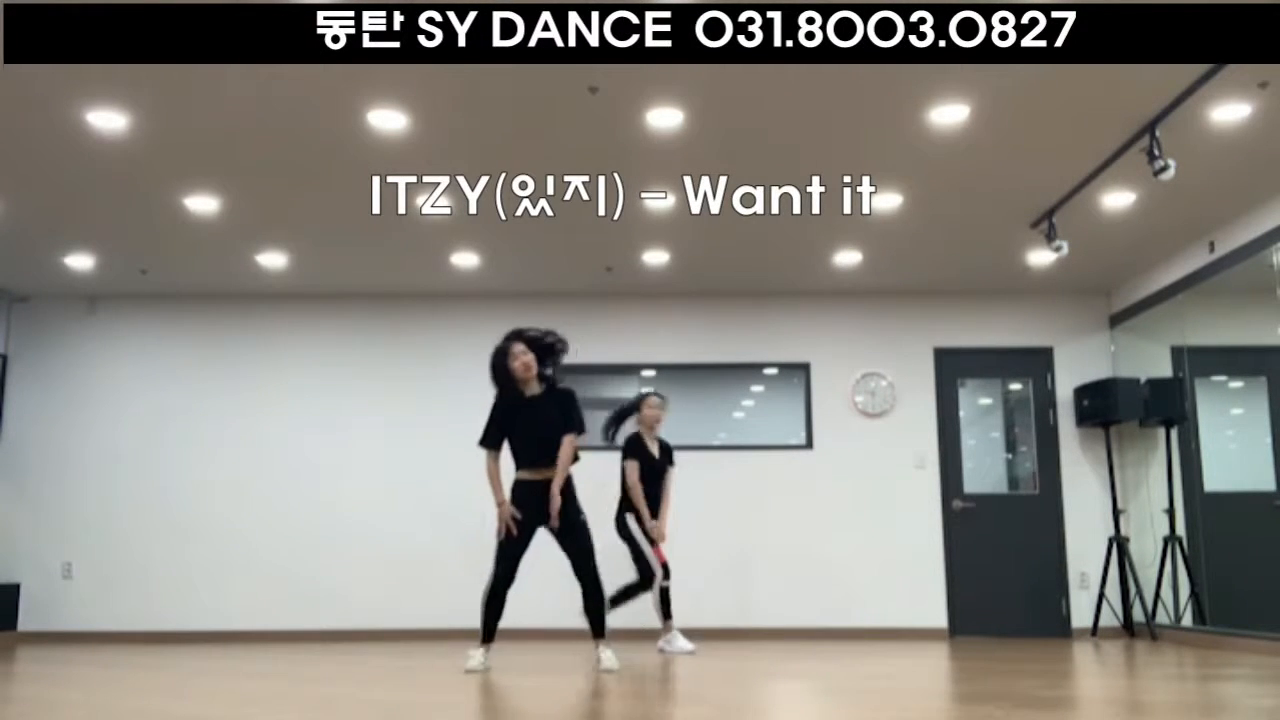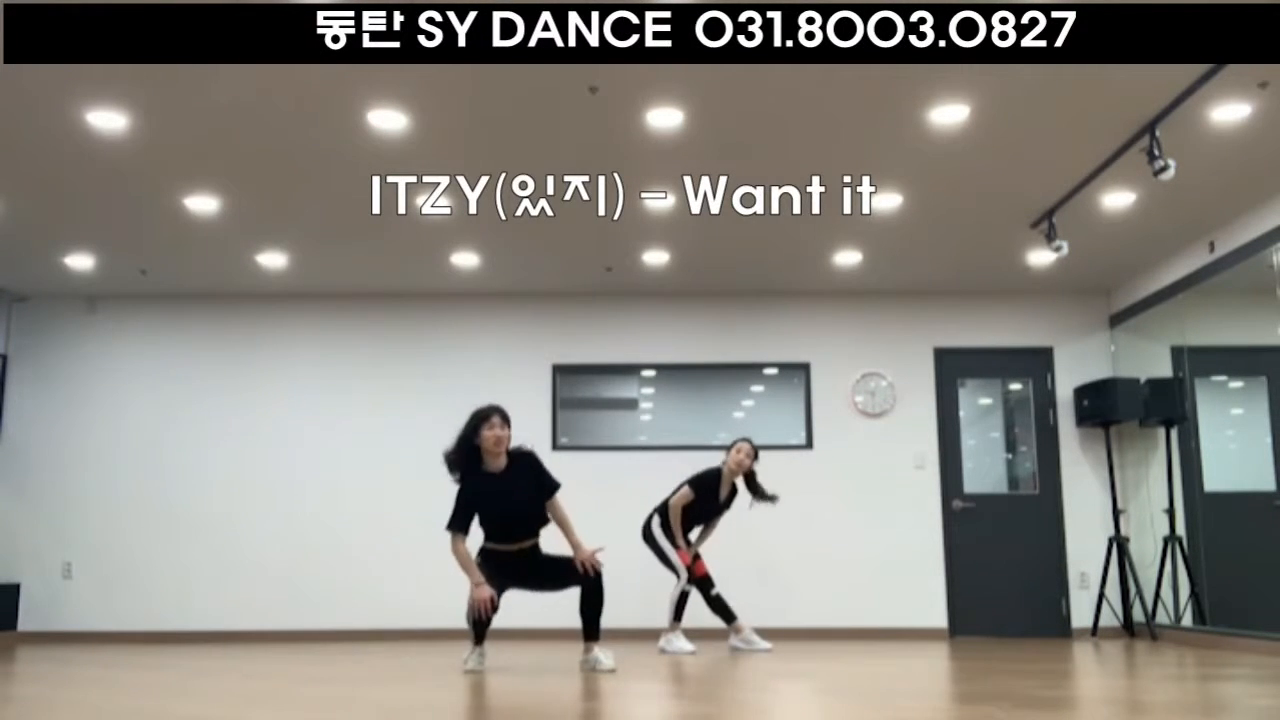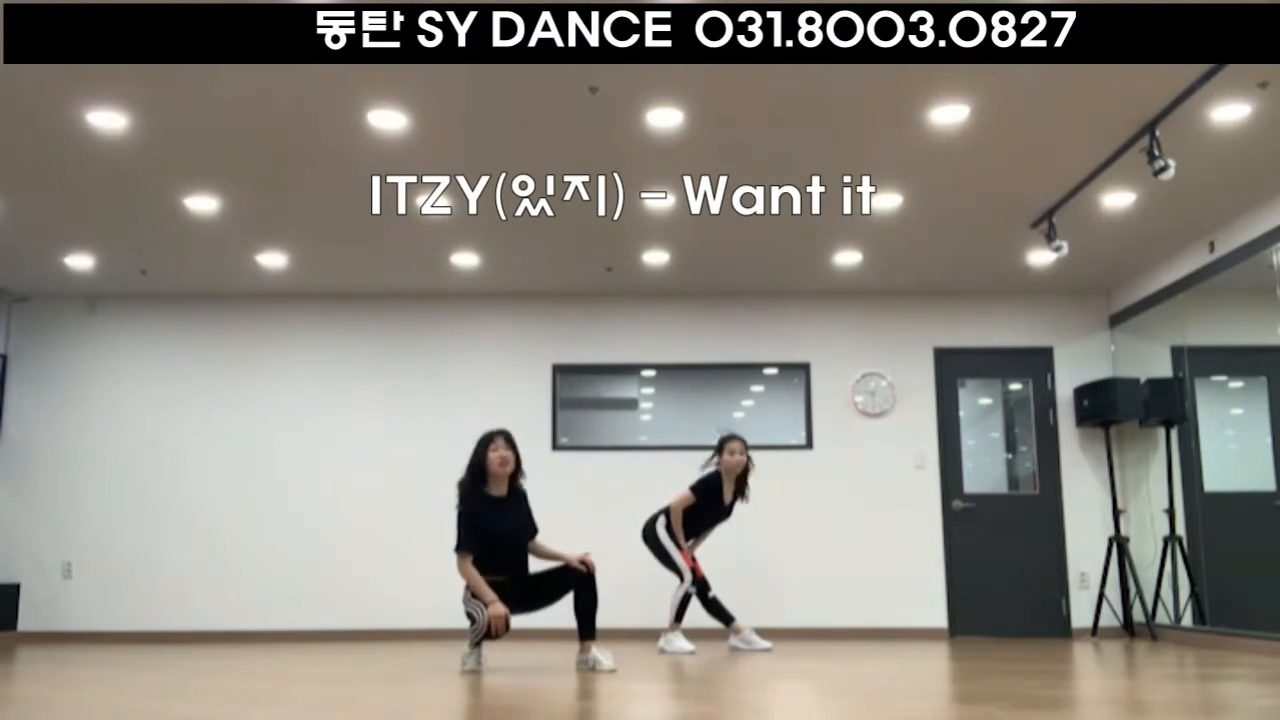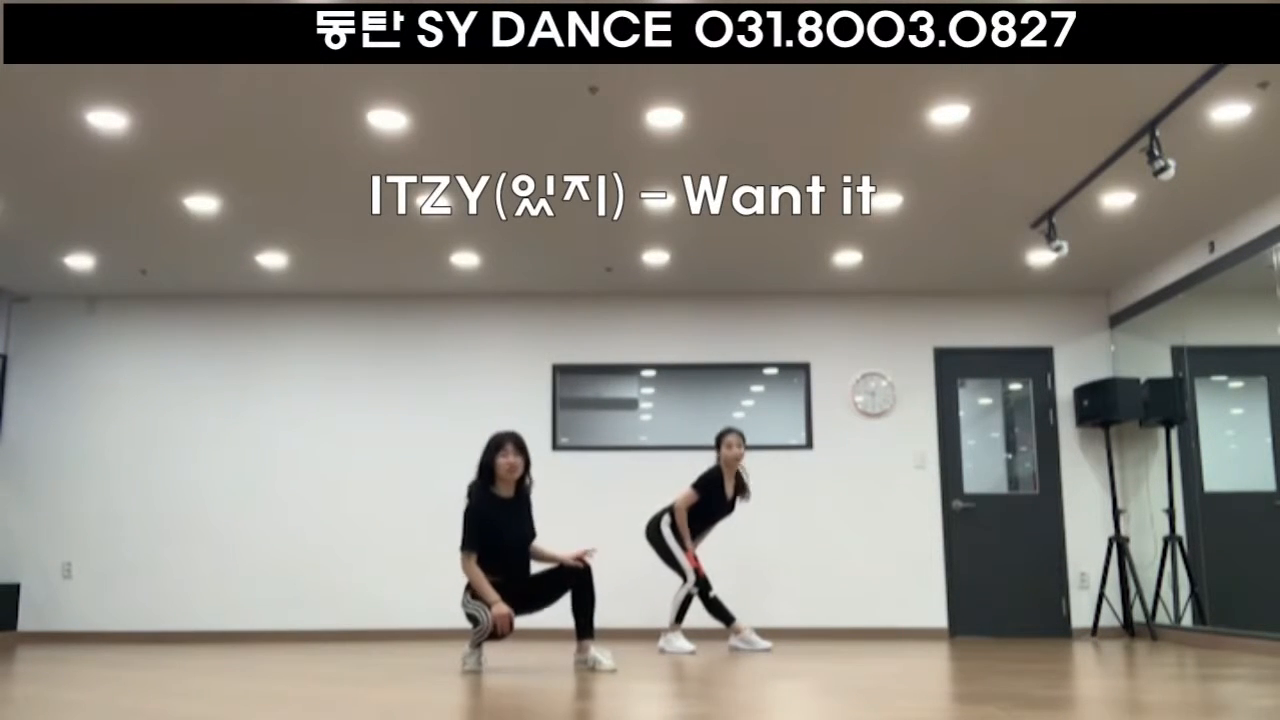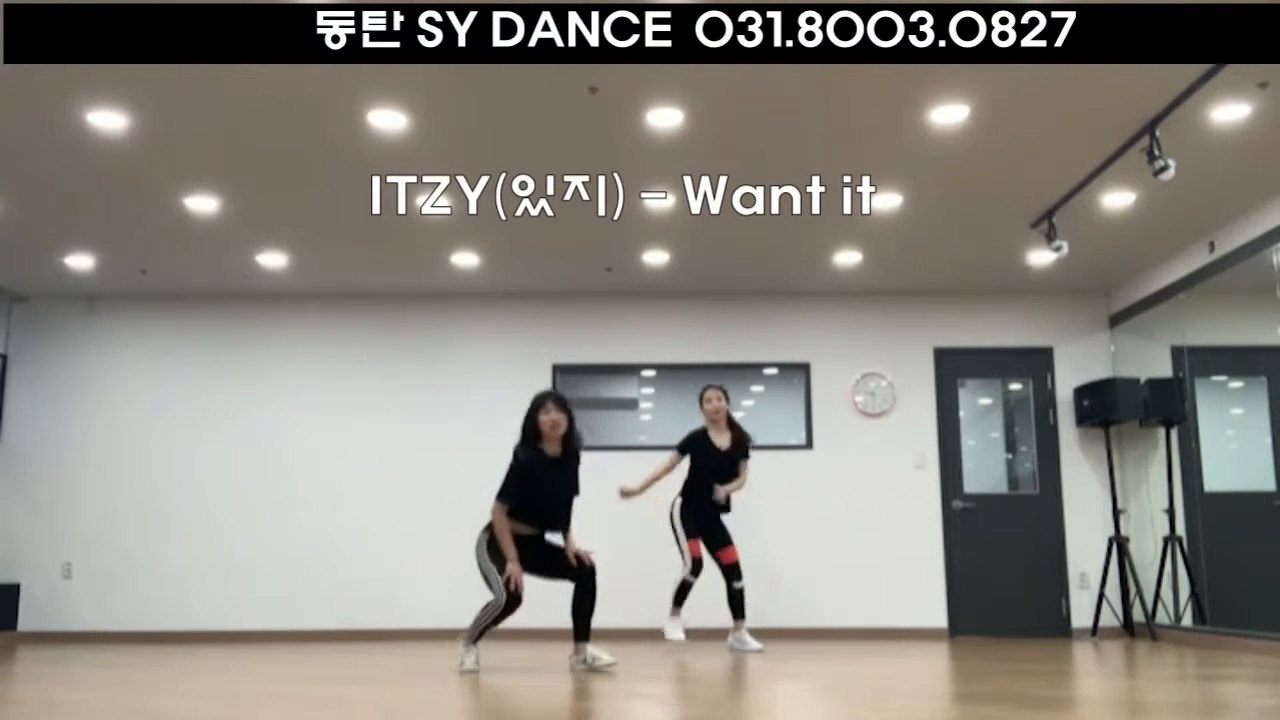
dt=0.5s
person 1, frame 1
left shoulder: (563, 398)
right shoulder: (505, 406)
left elbow: (568, 445)
right elbow: (492, 457)
left wrist: (555, 492)
right wrist: (501, 503)
left hip: (561, 493)
right hip: (524, 495)
left knee: (587, 570)
right knee: (503, 572)
left ankle: (602, 646)
right ankle: (484, 648)
person 1, frame 2
left shoulder: (526, 462)
right shoulder: (472, 483)
left elbow: (552, 504)
right elbow: (457, 542)
left wrist: (579, 546)
right wrist: (478, 583)
left hip: (531, 559)
right hip: (494, 563)
left knee: (590, 571)
right knee: (483, 602)
left ankle: (590, 651)
right ankle: (477, 648)
person 1, frame 3
left shoulder: (518, 497)
right shoulder: (472, 506)
right elbow: (464, 564)
left wrist: (566, 557)
right wrist: (492, 601)
left hip: (521, 586)
right hip: (485, 590)
left knee: (581, 572)
right knee: (493, 620)
left ankle: (587, 652)
right ankle: (473, 649)
person 1, frame 4
left shoulder: (523, 499)
right shoulder: (479, 505)
right elbow: (468, 563)
left wrist: (561, 558)
right wrist: (495, 601)
left hip: (521, 588)
right hip: (483, 592)
left knee: (579, 569)
right knee: (498, 622)
left ankle: (585, 651)
right ankle: (474, 649)
person 1, frame 5
left shoulder: (570, 457)
right shoulder: (526, 459)
left elbow: (564, 504)
right elbow: (499, 510)
left wrist: (570, 542)
right wrist: (511, 560)
left hip: (534, 543)
right hip: (497, 543)
left knee: (585, 571)
right knee: (509, 596)
left ankle: (581, 652)
right ankle: (469, 645)
person 2, frame 1
left shoulder: (666, 449)
right shoulder: (633, 443)
left elbow: (665, 488)
right elbow: (632, 485)
left wrist: (662, 523)
right wrist: (650, 525)
left hip: (646, 520)
right hip: (631, 517)
left knee: (647, 580)
right knee: (660, 572)
right ankle: (668, 636)
person 2, frame 2
left shoulder: (731, 492)
right shoulder: (709, 477)
left elbow: (711, 524)
right elbow: (674, 503)
left wrist: (693, 549)
right wrist: (680, 541)
left hip: (677, 533)
right hip: (658, 526)
left knee: (706, 583)
right knee: (686, 574)
left ankle: (740, 634)
right ankle: (671, 636)
person 2, frame 3
left shoulder: (737, 489)
right shoulder: (711, 482)
left elbow: (710, 523)
right elbow: (675, 505)
left wrist: (690, 548)
right wrist: (682, 542)
left hip: (676, 537)
right hip: (660, 529)
left knee: (702, 588)
right knee: (689, 576)
left ankle: (740, 634)
right ankle: (670, 636)
person 2, frame 4
left shoulder: (737, 484)
right shoulder: (712, 477)
right elbow: (679, 505)
left wrist: (692, 545)
right wrist: (688, 541)
left hip: (681, 534)
right hip: (664, 528)
left knee: (703, 586)
right knee: (692, 577)
left ankle: (740, 634)
right ankle: (670, 636)
person 2, frame 5
left shoulder: (740, 440)
right shoulder: (697, 437)
left elbow: (742, 478)
right elbow: (668, 466)
left wrist: (729, 488)
right wrist: (639, 489)
left hip: (712, 516)
right hip: (686, 510)
left knee: (733, 568)
right knee: (693, 563)
left ankle: (739, 633)
right ankle: (674, 617)
